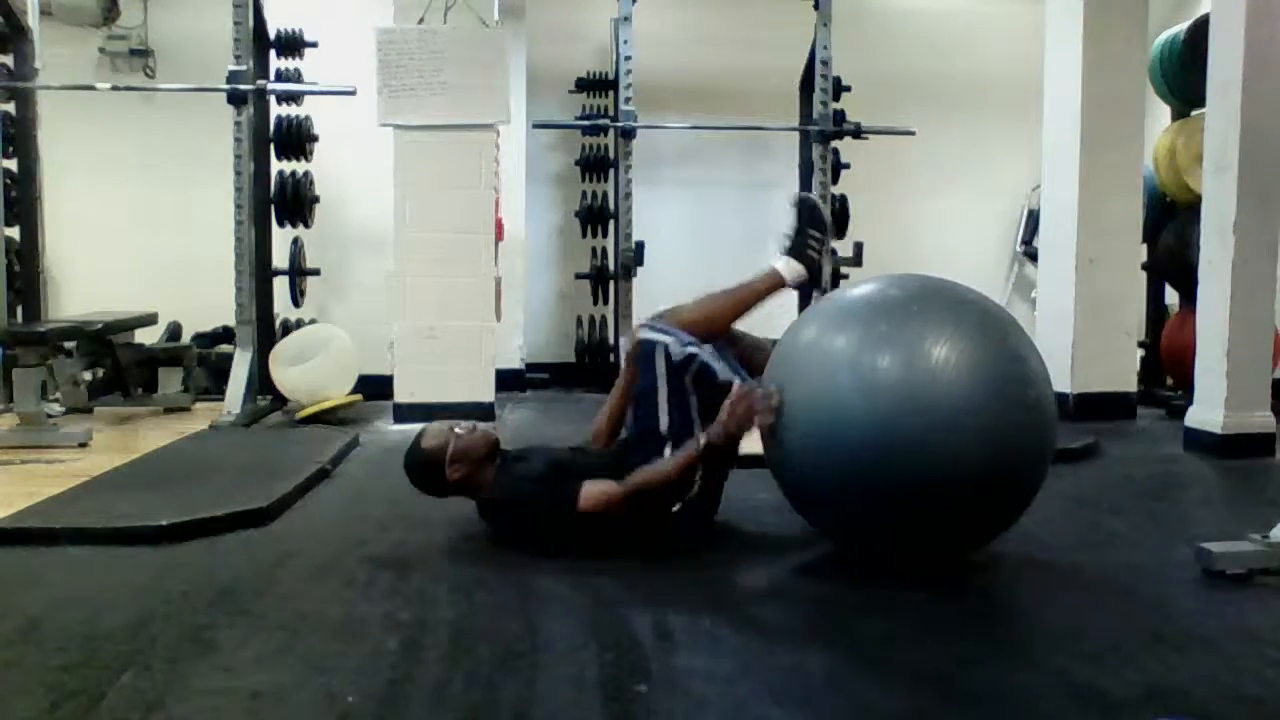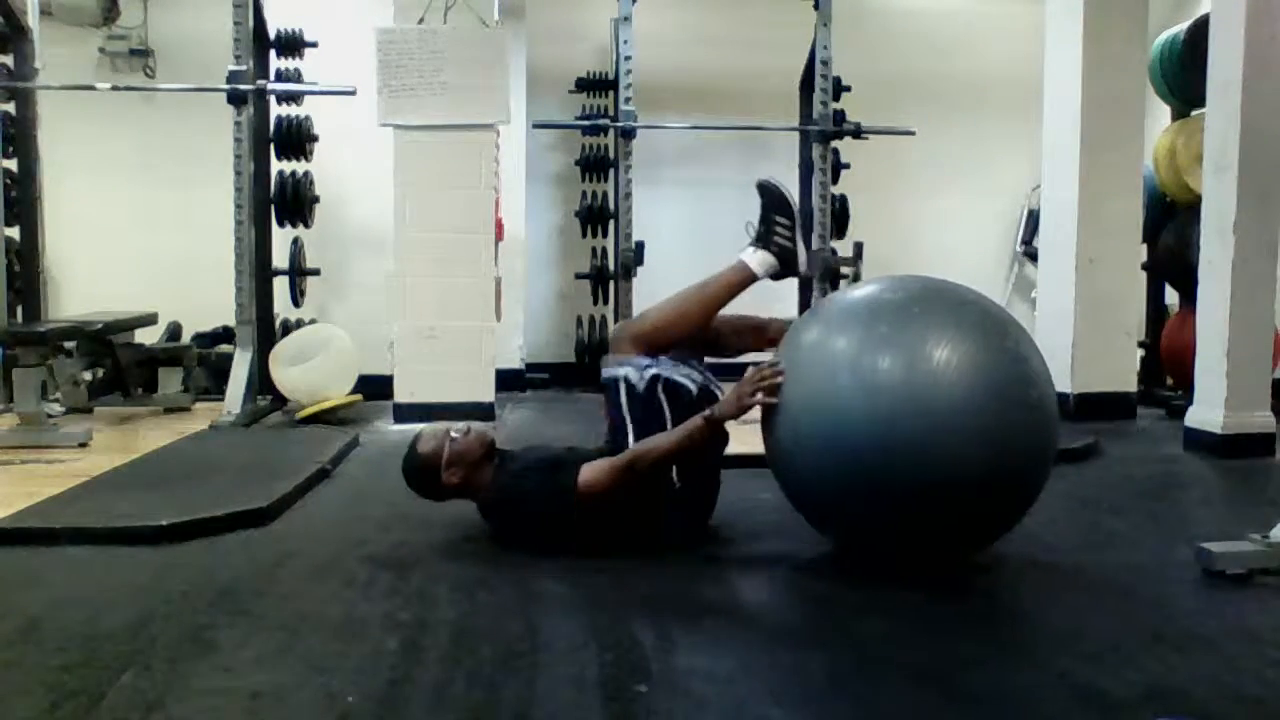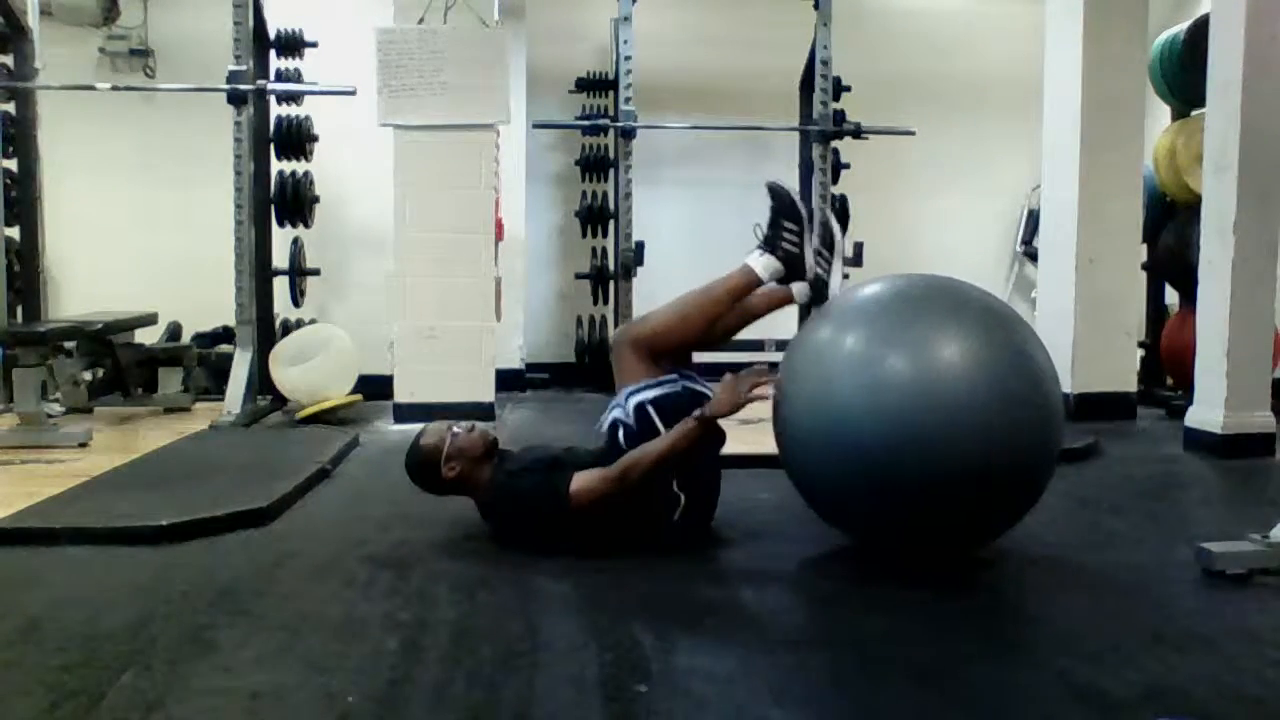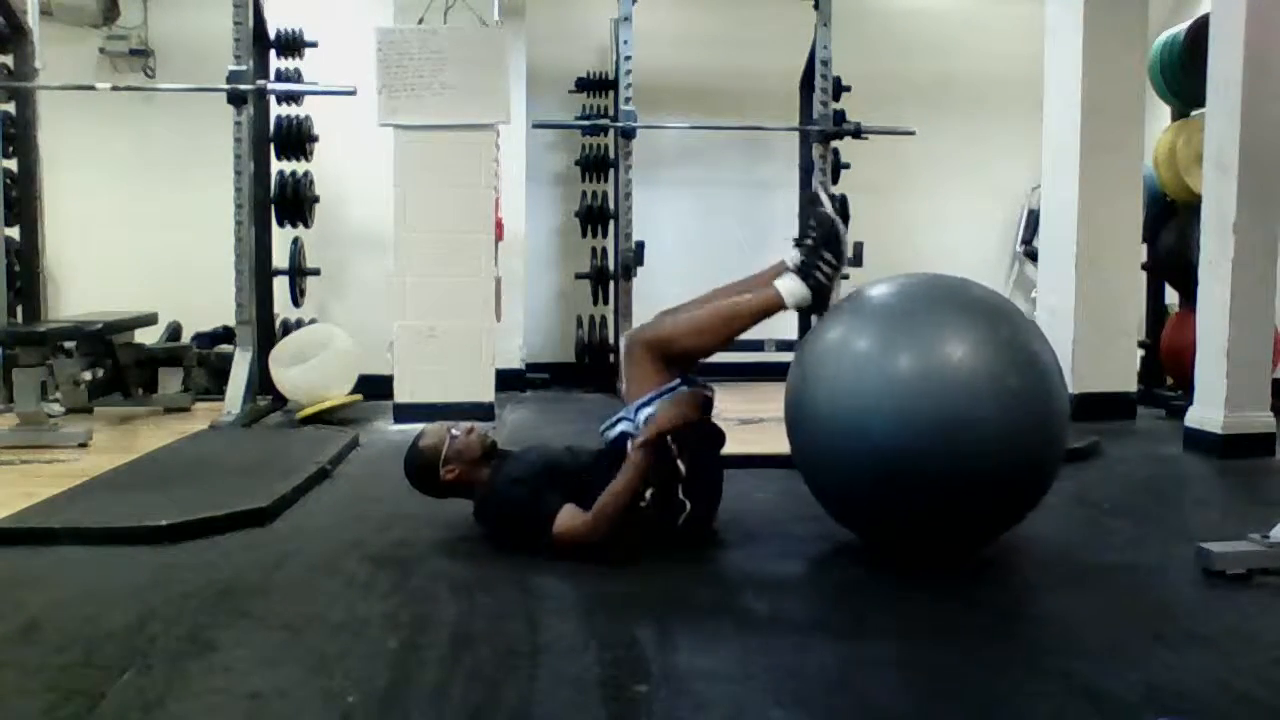
dt=0.2s
person 1, frame 1
left shoulder: (508, 469)
right shoulder: (514, 499)
left elbow: (597, 445)
right elbow: (621, 496)
left wrist: (632, 367)
right wrist: (712, 439)
left hip: (641, 467)
right hip: (674, 498)
left knee: (704, 336)
right knee: (662, 334)
right ankle: (792, 268)
person 1, frame 2
left shoulder: (506, 474)
right shoulder: (516, 494)
right elbow: (622, 469)
right wrist: (714, 415)
left hip: (661, 486)
right hip: (671, 497)
left knee: (692, 330)
right knee: (628, 342)
right ankle: (763, 257)
person 1, frame 3
left shoulder: (509, 472)
right shoulder: (511, 494)
right elbow: (616, 480)
right wrist: (706, 414)
left hip: (668, 486)
right hip: (673, 497)
left knee: (668, 333)
right knee: (630, 343)
left ankle: (804, 288)
right ankle: (769, 260)
person 1, frame 4
left shoulder: (507, 475)
right shoulder: (504, 504)
right elbow: (593, 528)
left wrist: (641, 406)
right wrist: (651, 437)
left hip: (667, 481)
right hip: (676, 500)
left knee: (669, 329)
right knee: (644, 344)
left ankle: (798, 275)
right ankle: (799, 284)
